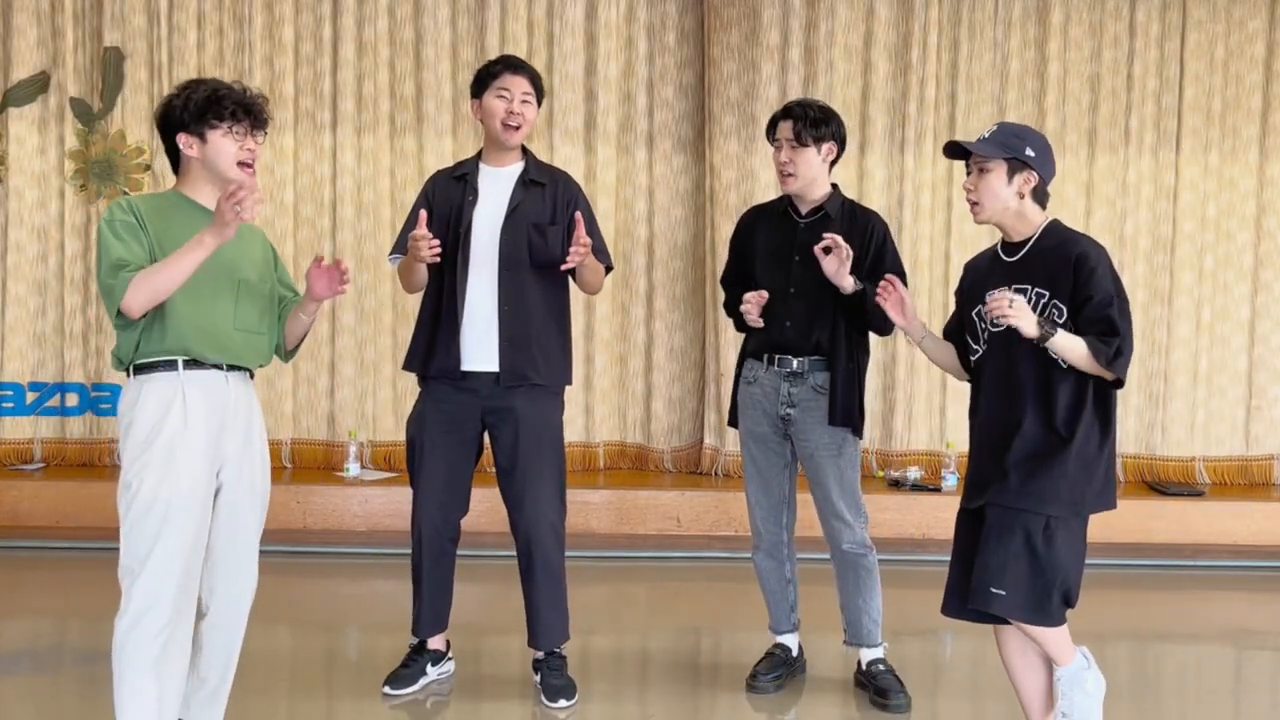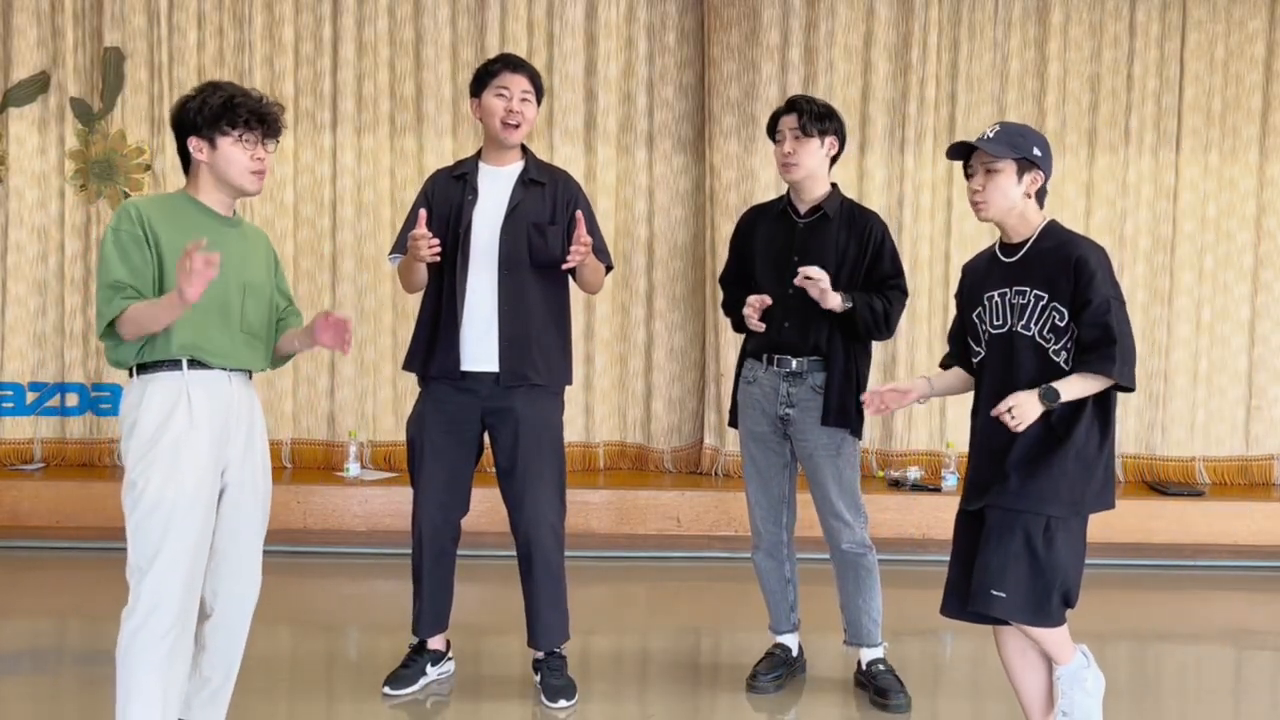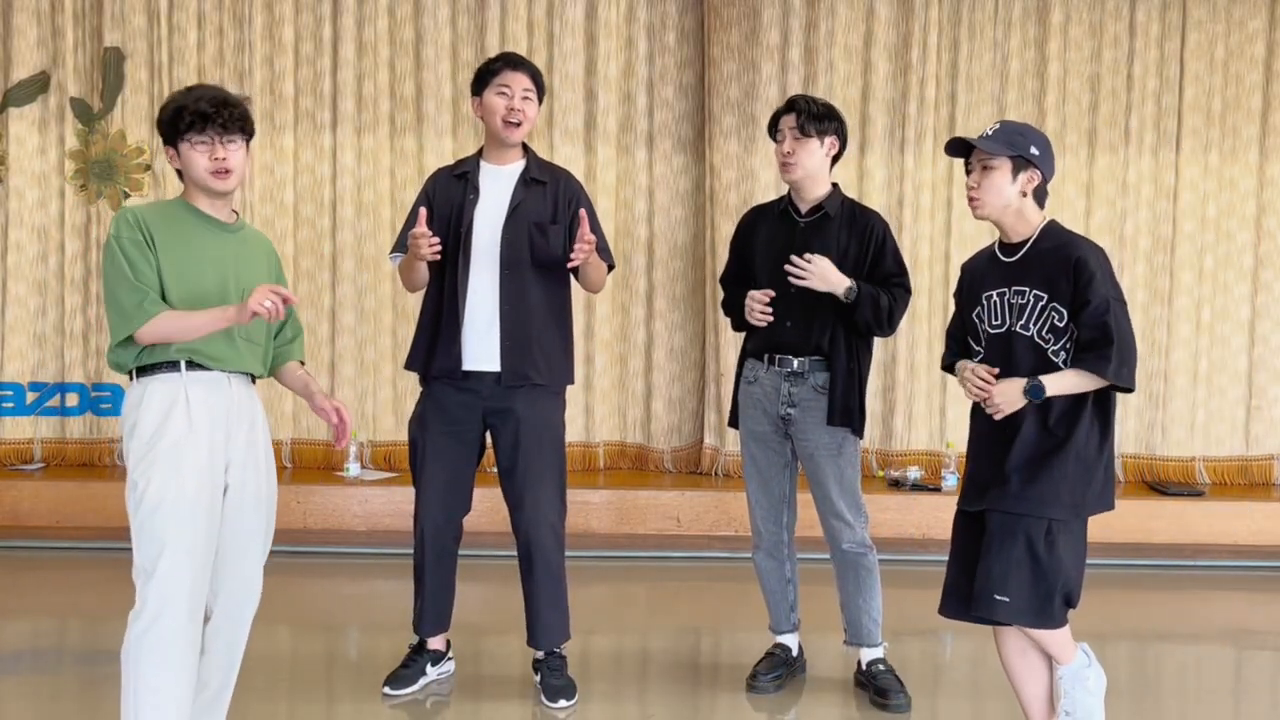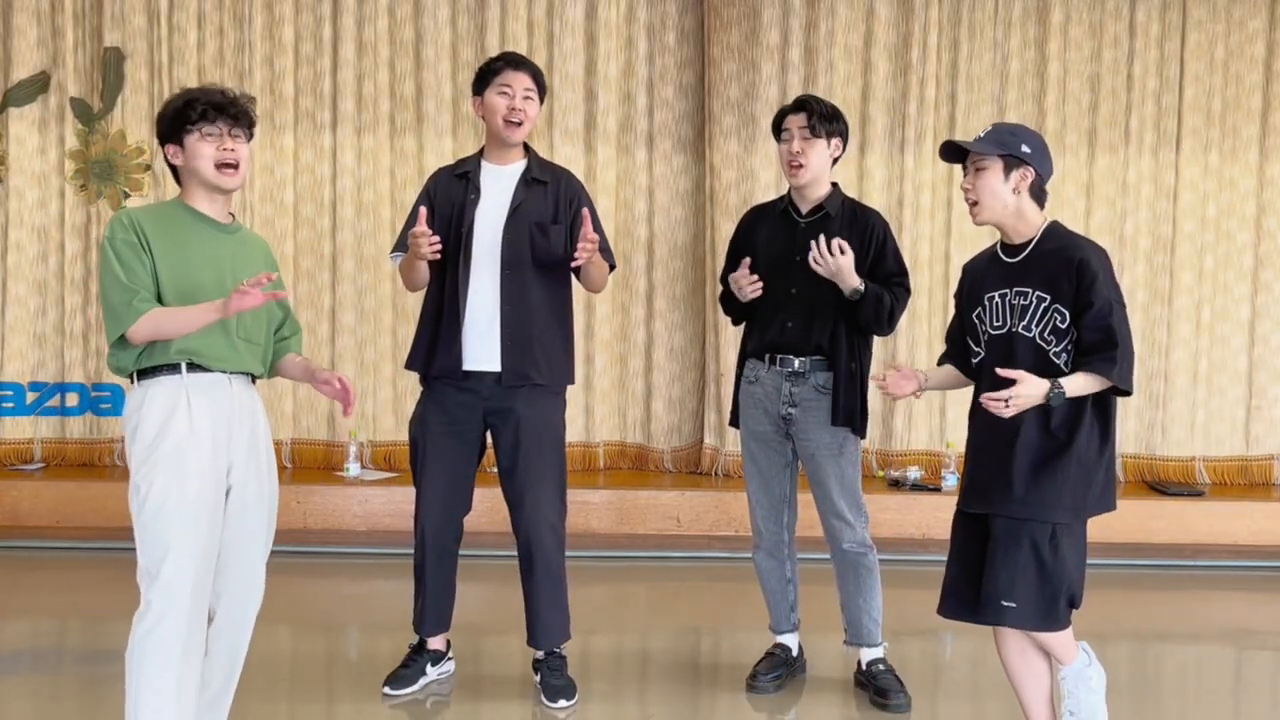
dt=0.3s
person 1, frame 1
left shoulder: (558, 190)
right shoulder: (444, 187)
left elbow: (595, 283)
right elbow: (409, 282)
left wrist: (583, 260)
right wrist: (416, 257)
left hip: (529, 381)
right hip: (448, 377)
left knee: (539, 519)
right knee: (432, 514)
left ankle: (549, 654)
right ankle: (431, 646)
person 1, frame 2
left shoulder: (558, 189)
right shoulder: (443, 186)
left elbow: (594, 282)
right elbow: (410, 282)
left wrist: (583, 259)
right wrist: (415, 256)
left hip: (528, 381)
right hip: (448, 378)
left knee: (539, 520)
right knee: (433, 515)
left ankle: (549, 654)
right ankle: (431, 646)
person 1, frame 3
left shoulder: (559, 188)
right shoulder: (445, 185)
left elbow: (597, 282)
right elbow: (410, 282)
left wrist: (586, 259)
right wrist: (417, 257)
left hip: (530, 380)
right hip: (450, 376)
left knee: (540, 519)
right knee: (435, 514)
left ankle: (550, 655)
right ankle: (432, 646)
person 1, frame 4
left shoulder: (560, 187)
right shoulder: (446, 184)
left elbow: (598, 282)
right elbow: (412, 281)
left wrist: (589, 257)
right wrist: (417, 255)
left hip: (531, 380)
right hip: (451, 377)
left knee: (540, 520)
right knee: (435, 514)
left ankle: (550, 654)
right ankle: (432, 646)
person 2, frame 1
left shoulder: (256, 240)
right shoulder: (133, 214)
left elbow: (283, 338)
right elbow: (133, 298)
left wrist: (313, 300)
right wrist: (213, 234)
left hip: (240, 405)
right hip: (169, 399)
left knee: (231, 584)
right knee: (160, 582)
person 2, frame 2
left shoulder: (258, 243)
right shoulder: (140, 217)
left elbow: (274, 345)
right elbow: (124, 319)
left wrist: (311, 333)
right wrist: (181, 298)
left hip: (242, 406)
right hip: (171, 400)
left knee: (235, 584)
right knee: (166, 582)
person 2, frame 3
left shoulder: (260, 247)
right shoulder: (139, 225)
left elbow: (279, 349)
right elbow: (144, 324)
left wrist: (315, 395)
right wrist: (235, 312)
left hip: (244, 410)
right hip: (172, 403)
left knee: (237, 589)
right knee: (173, 586)
person 2, frame 4
left shoulder: (255, 248)
right shoulder: (136, 226)
right elbow: (135, 323)
left wrist: (314, 374)
right wrist: (223, 306)
left hip: (246, 412)
right hip: (174, 406)
left knee: (239, 588)
right knee: (176, 586)
person 3, frame 1
left shoulder: (862, 226)
right shoulder: (755, 223)
left elbow: (890, 313)
right elbow: (731, 293)
left wrist: (848, 284)
right wrist: (743, 309)
left hip: (825, 389)
right hip: (759, 385)
left knee: (847, 528)
right knee: (768, 525)
left ankle: (871, 657)
right ankle: (785, 644)
person 3, frame 2
left shoulder: (862, 226)
right shoulder: (756, 223)
left elbow: (888, 315)
right elbow: (730, 293)
left wrist: (836, 300)
right wrist: (745, 311)
left hip: (824, 389)
right hip: (758, 386)
left knee: (847, 529)
right knee: (767, 526)
left ankle: (871, 657)
right ankle: (786, 644)
person 3, frame 3
left shoulder: (863, 225)
right shoulder: (757, 222)
left elbow: (891, 312)
right elbow: (730, 295)
left wrist: (842, 286)
right wrist: (743, 308)
left hip: (825, 389)
right hip: (760, 385)
left knee: (847, 528)
right knee: (768, 526)
left ankle: (871, 657)
right ankle: (786, 644)
person 3, frame 4
left shoulder: (863, 224)
right shoulder: (758, 221)
left elbow: (889, 313)
right elbow: (733, 305)
left wrist: (850, 283)
right wrist: (736, 294)
left hip: (826, 389)
right hip: (761, 385)
left knee: (848, 529)
right knee: (768, 525)
left ankle: (871, 657)
right ankle: (786, 644)
person 4, frame 1
left shoulder: (1081, 257)
right shoulder: (980, 271)
left elbow: (1111, 357)
left wrist: (1040, 327)
right wrist: (912, 326)
left hip: (1057, 462)
right hip: (994, 461)
left knee: (1014, 592)
right knee: (997, 605)
left ankle: (1076, 671)
person 4, frame 2
left shoulder: (1080, 260)
right shoulder: (979, 272)
left elbow: (1113, 364)
left wrist: (1046, 397)
right wrist: (920, 389)
left hip: (1057, 463)
right hip: (993, 463)
left knee: (1014, 595)
right knee: (996, 607)
left ankle: (1075, 669)
person 4, frame 3
left shoulder: (1080, 260)
right shoulder: (977, 270)
left elbow: (1114, 362)
left wrist: (1033, 388)
right wrist: (965, 373)
left hip: (1056, 465)
right hip: (991, 462)
left knee: (1019, 599)
right knee: (998, 608)
left ankle: (1077, 668)
person 4, frame 4
left shoulder: (1080, 260)
right shoulder: (979, 272)
left elbow: (1113, 367)
left wrist: (1047, 390)
right wrist: (922, 381)
left hip: (1056, 468)
right hip: (990, 466)
left knee: (1030, 604)
right knee: (999, 610)
left ankle: (1078, 669)
